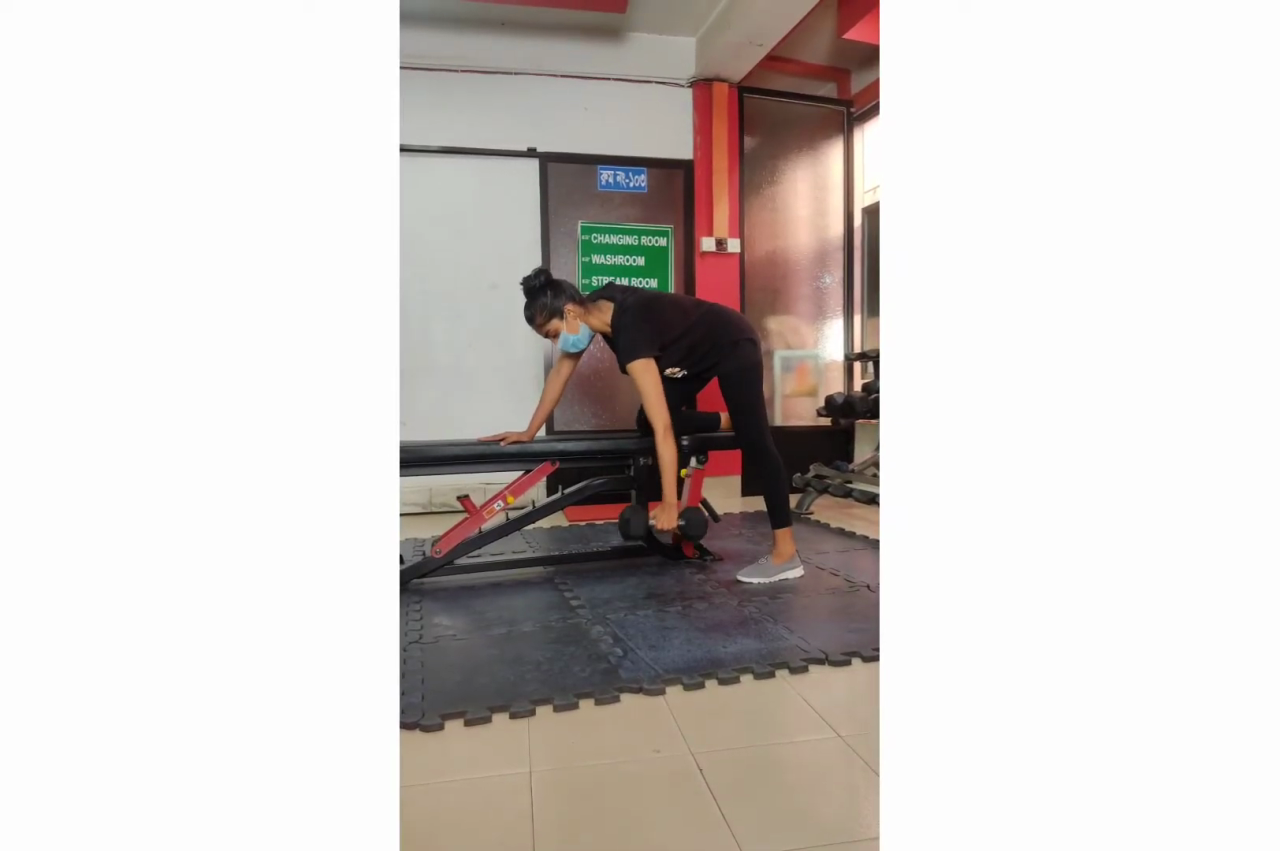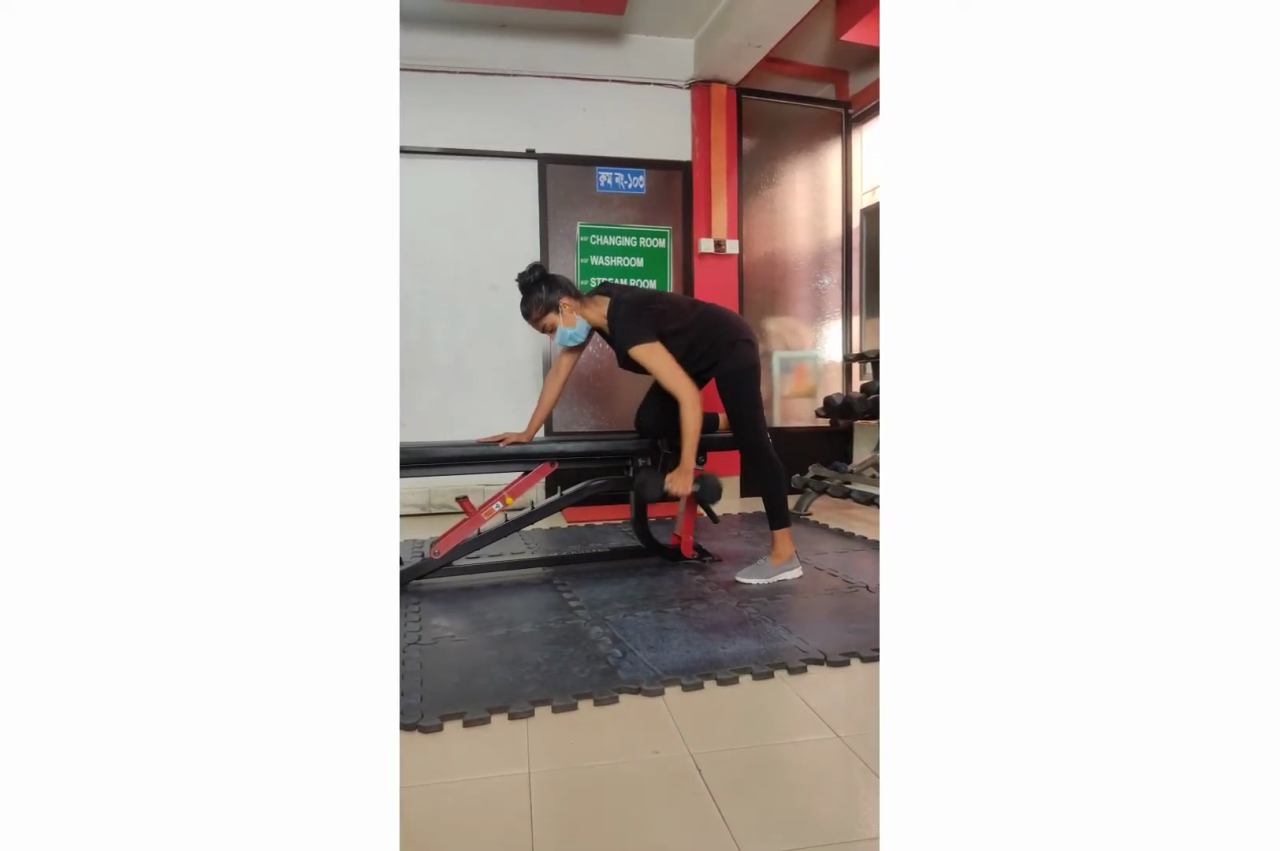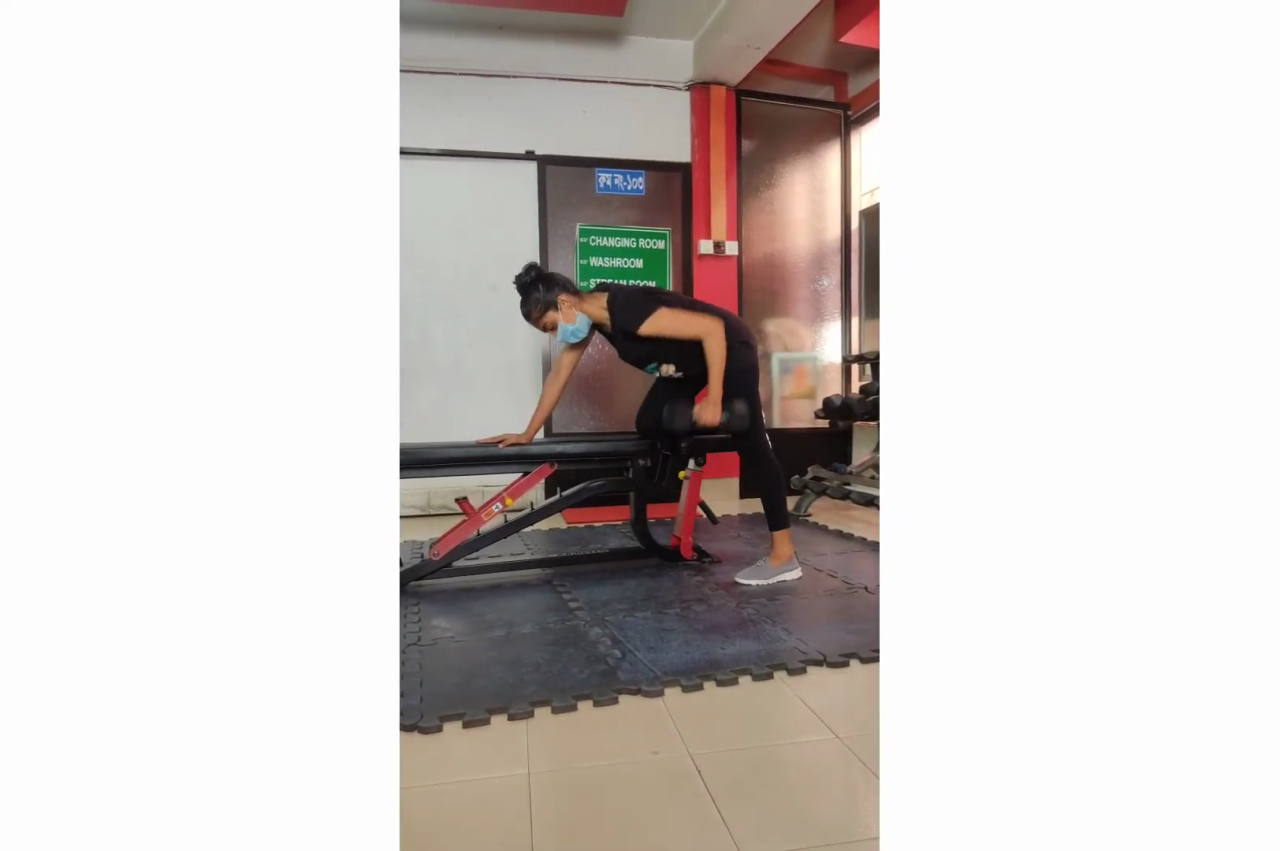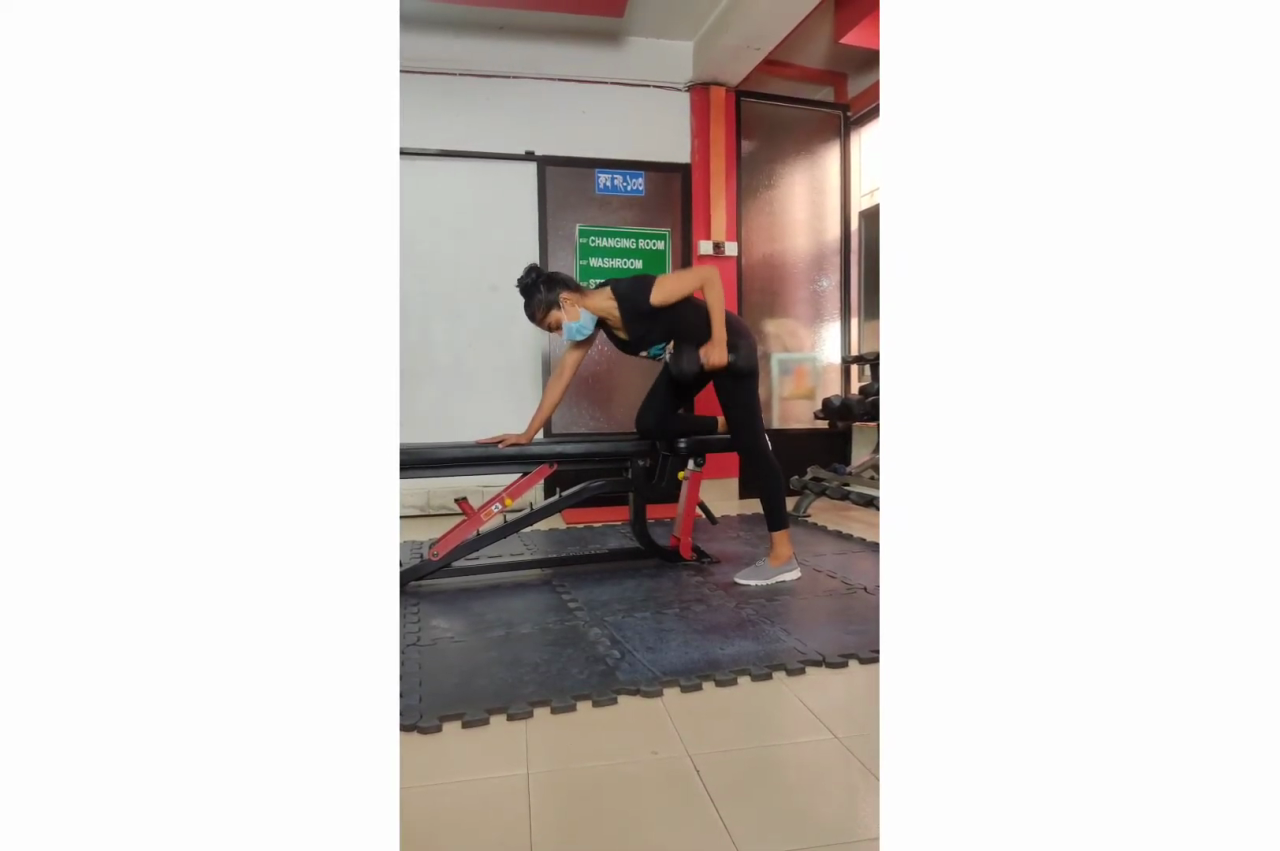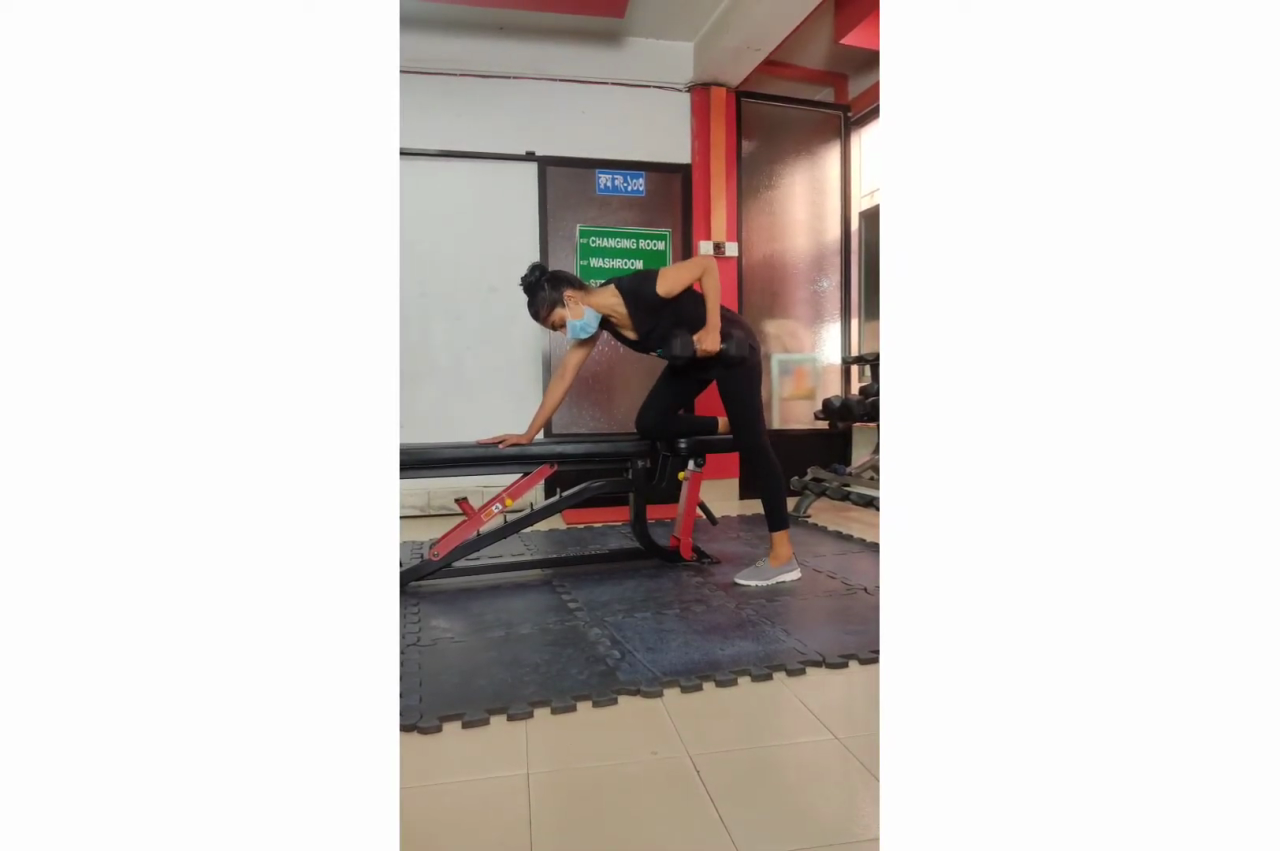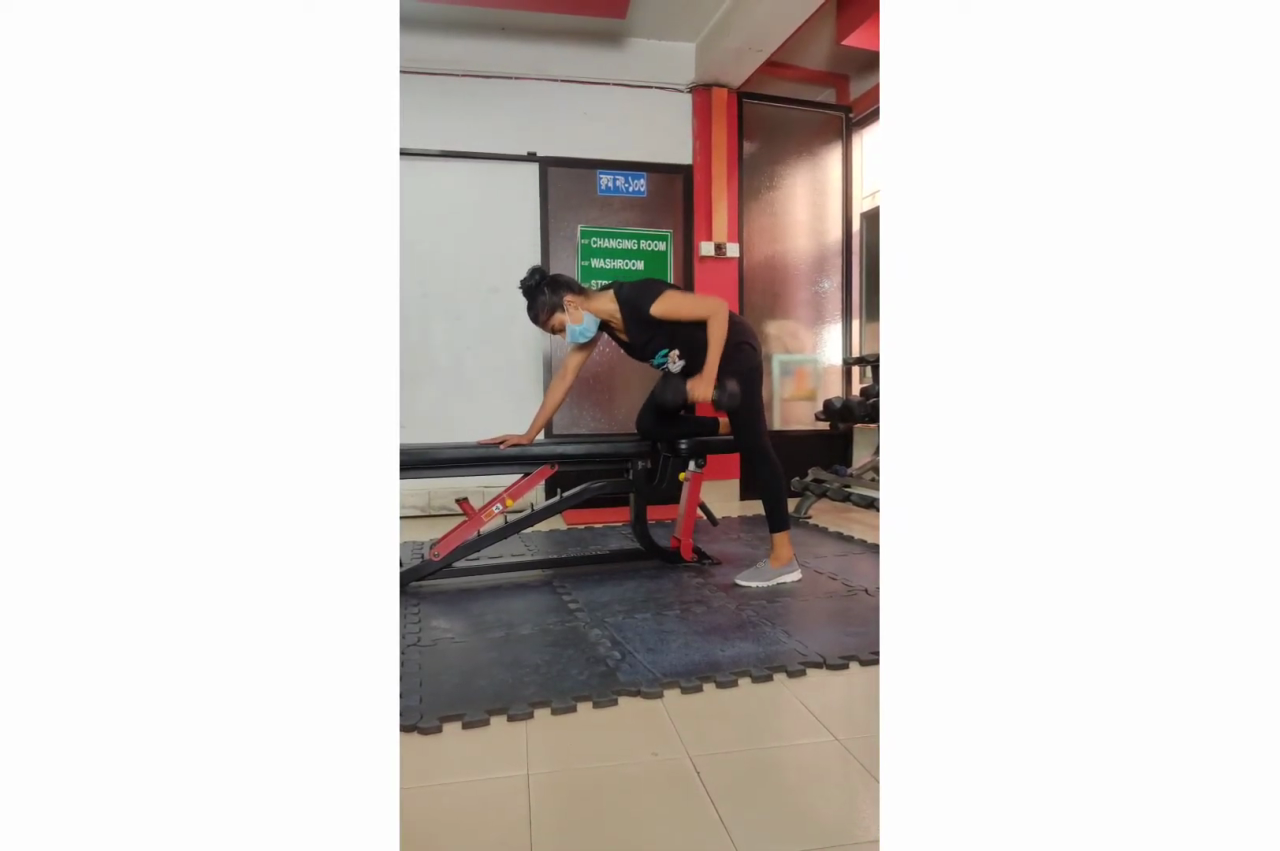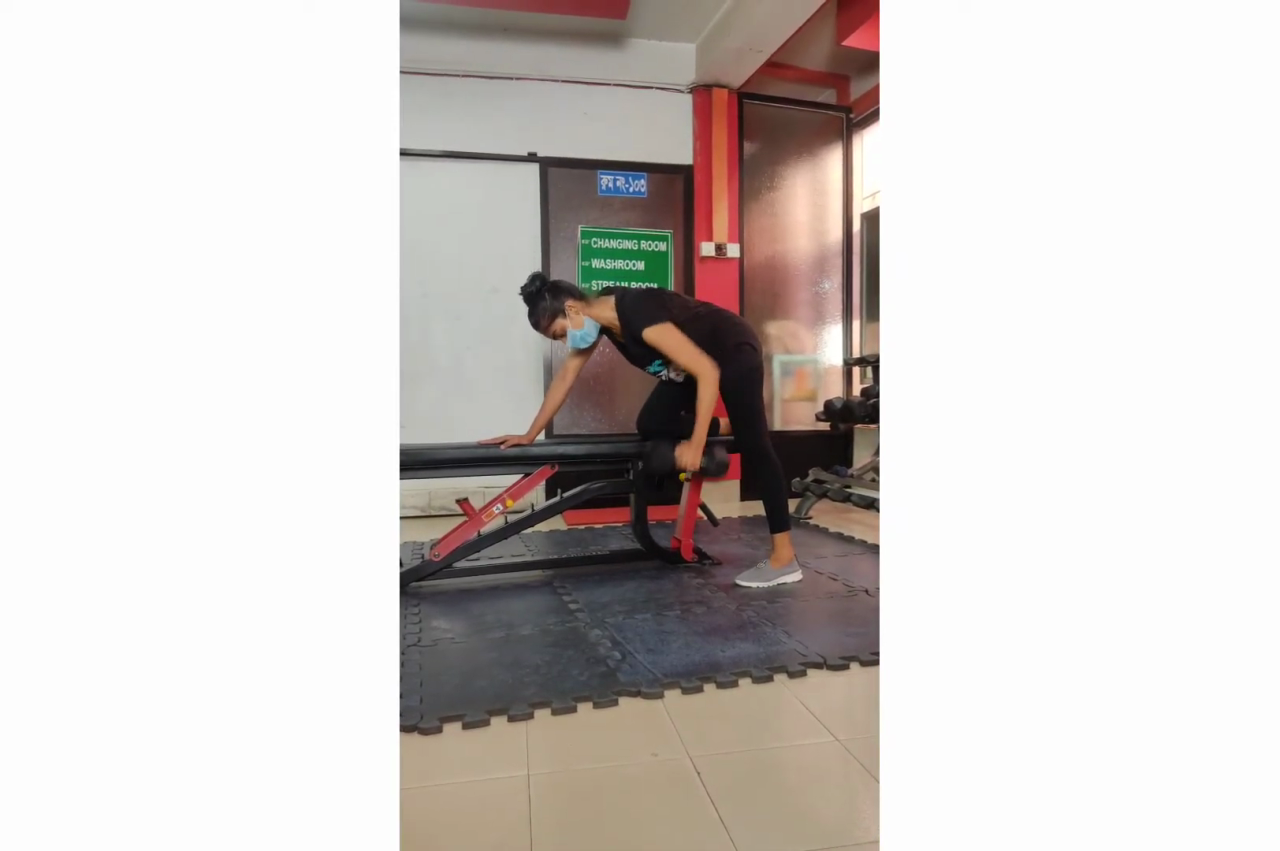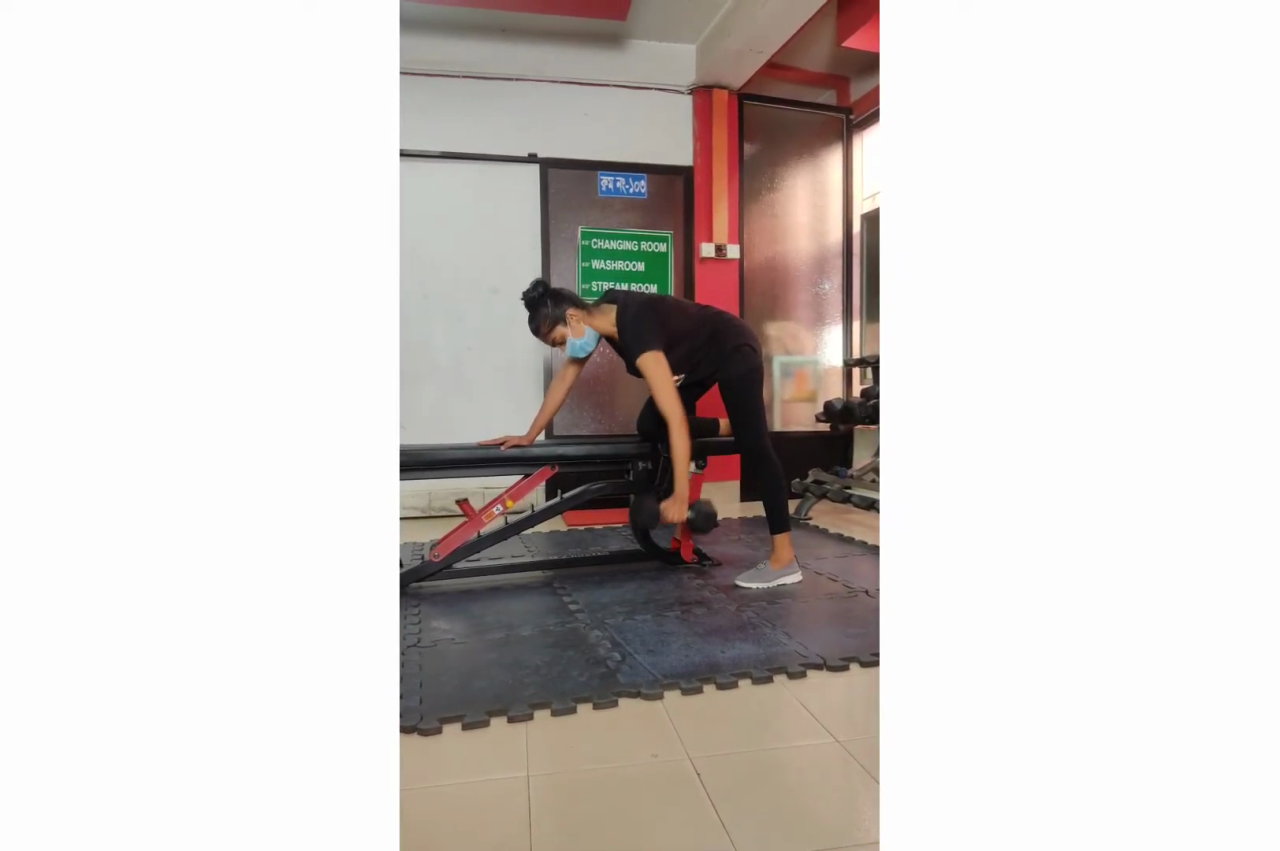
dt=0.2s
person 1, frame 1
left shoulder: (630, 331)
right shoulder: (594, 309)
left elbow: (663, 427)
right elbow: (561, 371)
left wrist: (669, 502)
right wrist: (529, 432)
left hip: (732, 345)
right hip: (693, 353)
left knee: (755, 445)
right knee: (646, 422)
left ankle: (786, 554)
right ankle: (732, 421)
person 1, frame 2
left shoulder: (626, 323)
right shoulder: (591, 308)
left elbow: (688, 395)
right elbow: (559, 371)
left wrist: (686, 469)
right wrist: (528, 433)
left hip: (730, 345)
right hip: (694, 352)
left knee: (752, 445)
right knee: (649, 424)
left ankle: (785, 555)
right ankle: (732, 422)
person 1, frame 3
left shoulder: (628, 312)
right shoulder: (591, 311)
left elbow: (712, 329)
right elbow: (560, 372)
left wrist: (713, 400)
right wrist: (528, 434)
left hip: (729, 345)
right hip: (690, 356)
left knee: (751, 447)
right knee: (649, 425)
left ankle: (784, 556)
person 1, frame 4
left shoulder: (635, 296)
right shoulder: (593, 313)
left elbow: (710, 275)
right elbow: (563, 374)
left wrist: (718, 342)
right wrist: (528, 434)
left hip: (728, 348)
left knee: (750, 446)
right knee: (650, 425)
left ankle: (783, 556)
right ankle: (729, 425)
person 1, frame 5
left shoulder: (639, 290)
right shoulder: (597, 312)
left elbow: (706, 263)
right elbow: (566, 372)
left wrist: (712, 330)
right wrist: (529, 434)
right hip: (691, 354)
left knee: (752, 447)
right knee: (650, 425)
left ankle: (783, 557)
right ankle: (731, 425)
person 1, frame 6
left shoulder: (637, 300)
right shoulder: (599, 313)
left elbow: (719, 309)
right elbow: (566, 373)
left wrist: (707, 376)
right wrist: (530, 434)
left hip: (731, 346)
right hip: (691, 358)
left knee: (753, 448)
right knee: (650, 426)
left ankle: (784, 557)
right ankle: (734, 426)
person 1, frame 7
left shoulder: (637, 313)
right shoulder: (599, 311)
left elbow: (708, 372)
right elbow: (566, 375)
left wrist: (697, 443)
right wrist: (530, 435)
left hip: (733, 349)
right hip: (693, 356)
left knee: (754, 448)
right knee: (651, 425)
left ankle: (784, 558)
right ankle: (733, 427)
person 1, frame 8
left shoulder: (636, 329)
right shoulder: (599, 314)
left elbow: (676, 418)
right elbow: (565, 377)
left wrist: (680, 495)
right wrist: (530, 436)
left hip: (733, 350)
right hip: (695, 357)
left knee: (754, 449)
right knee: (649, 428)
left ankle: (784, 559)
right ankle: (732, 427)
